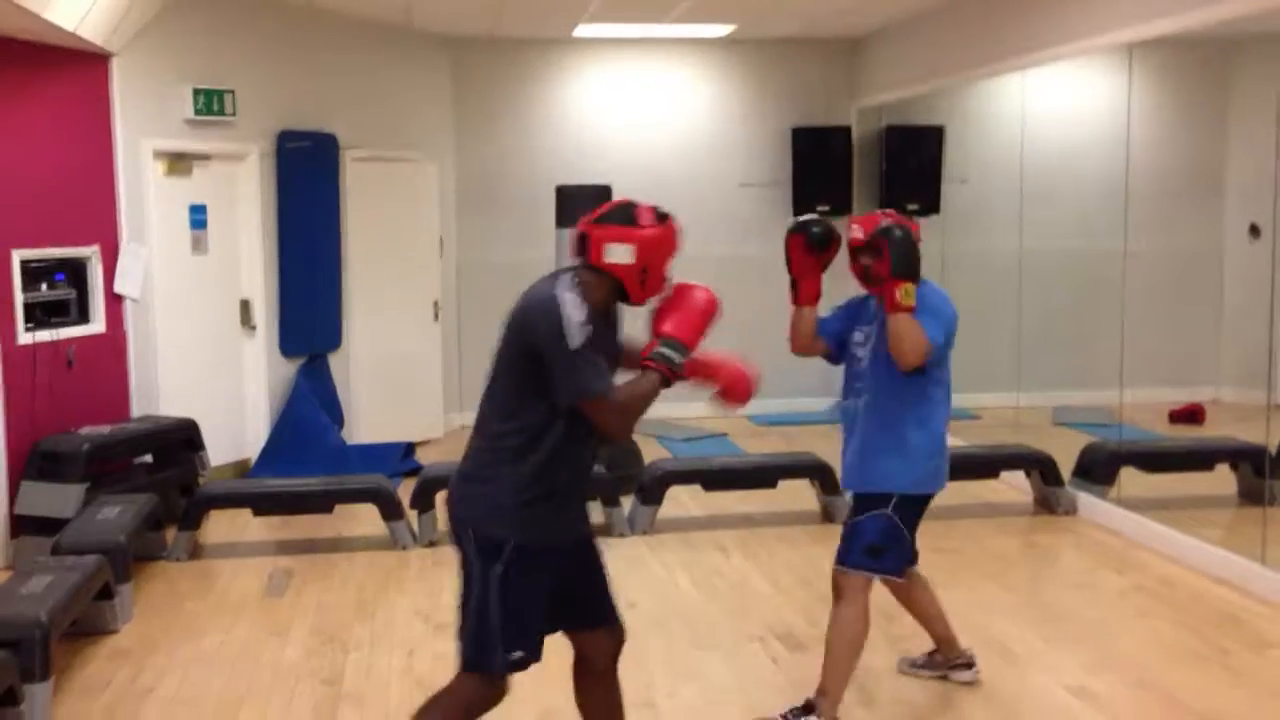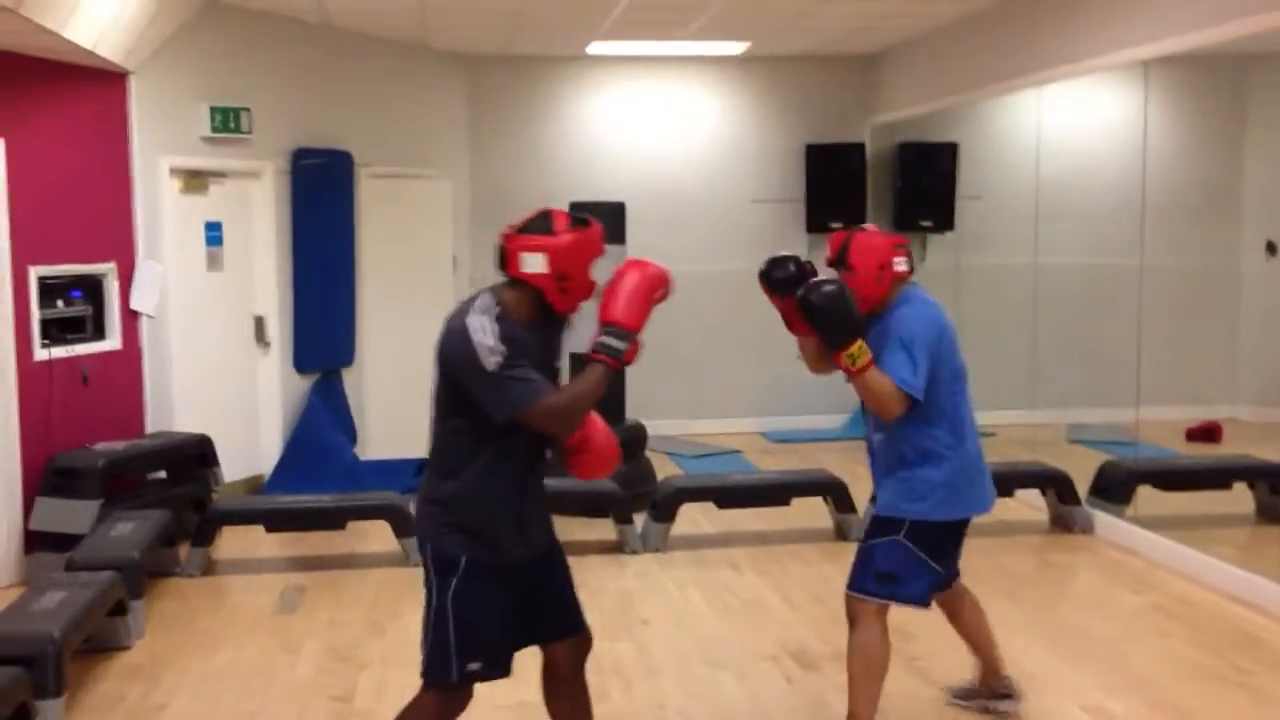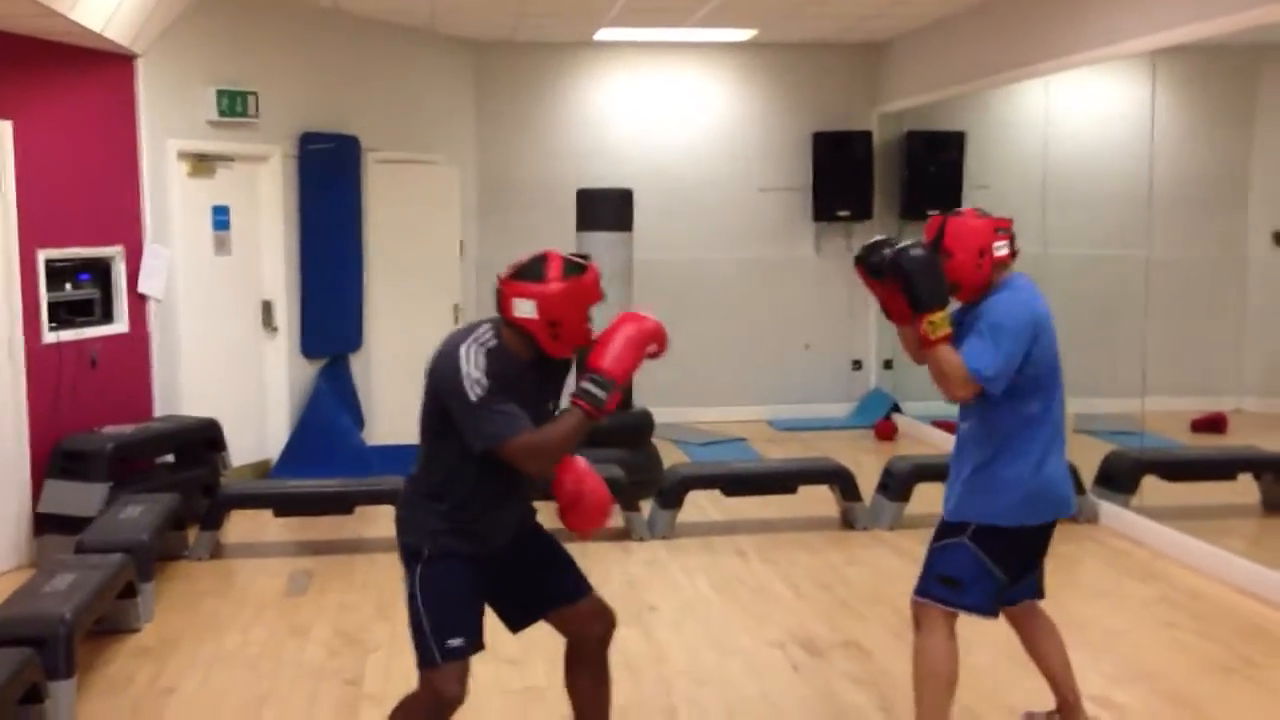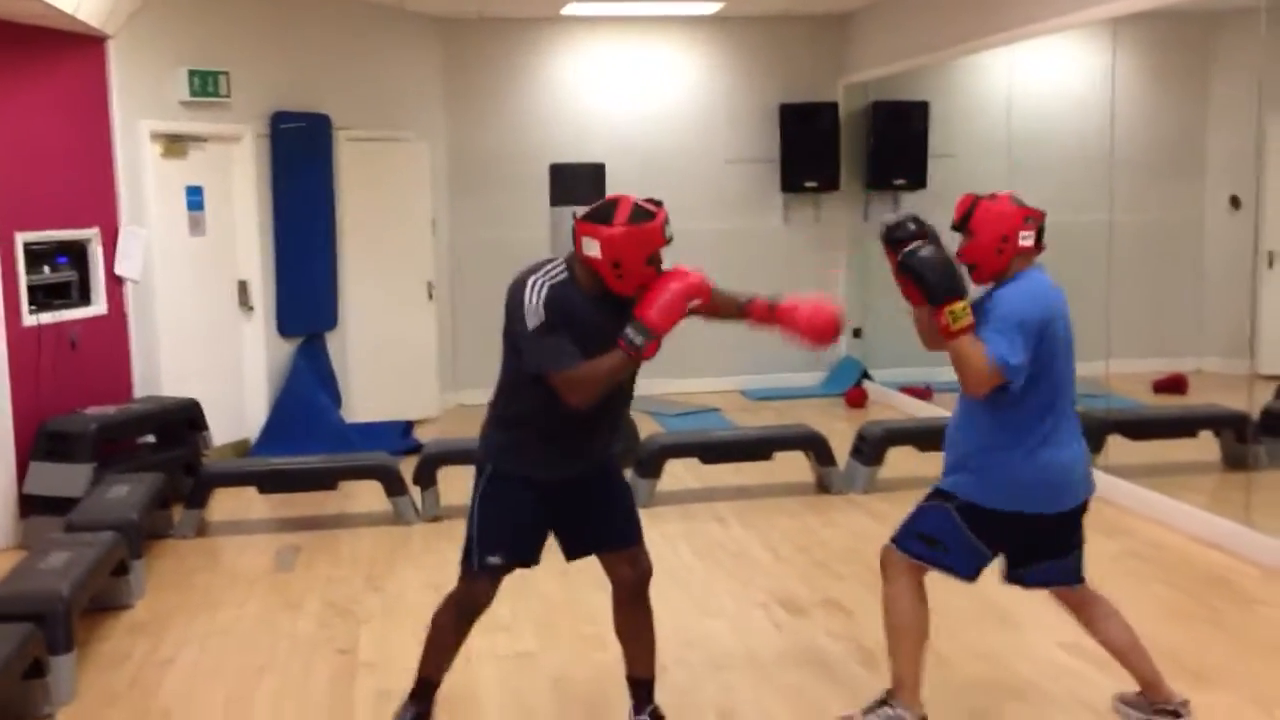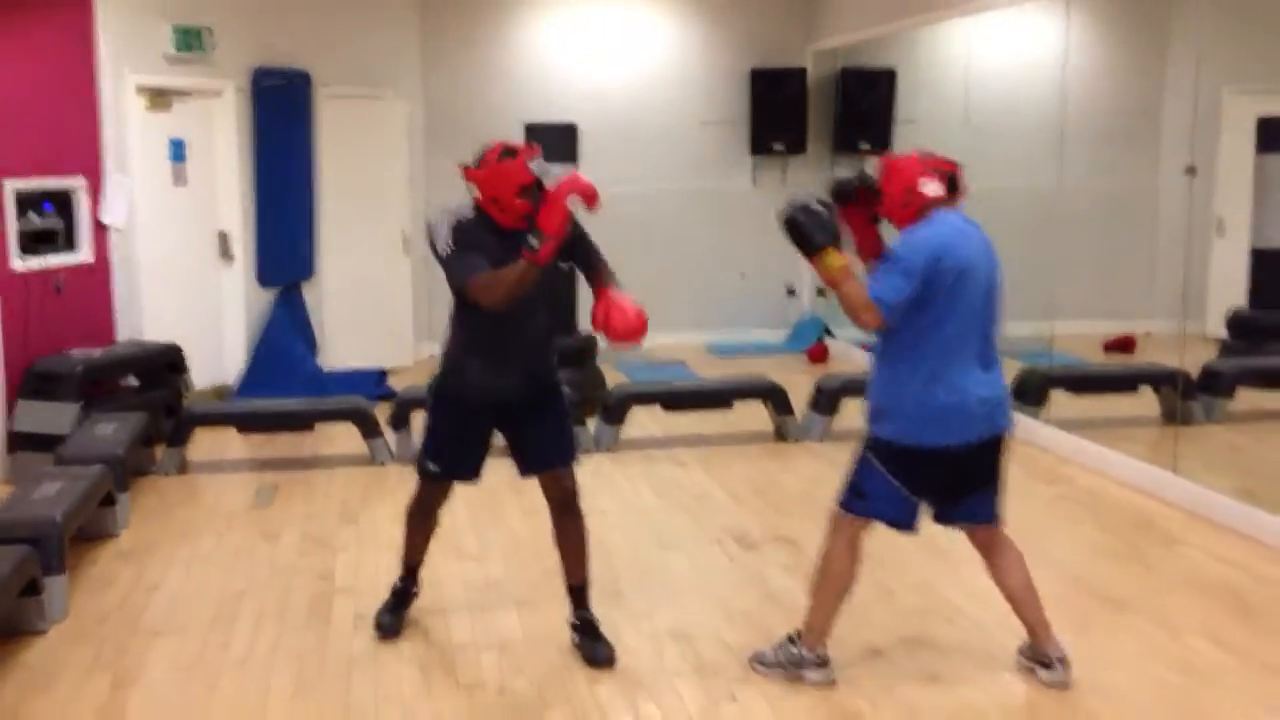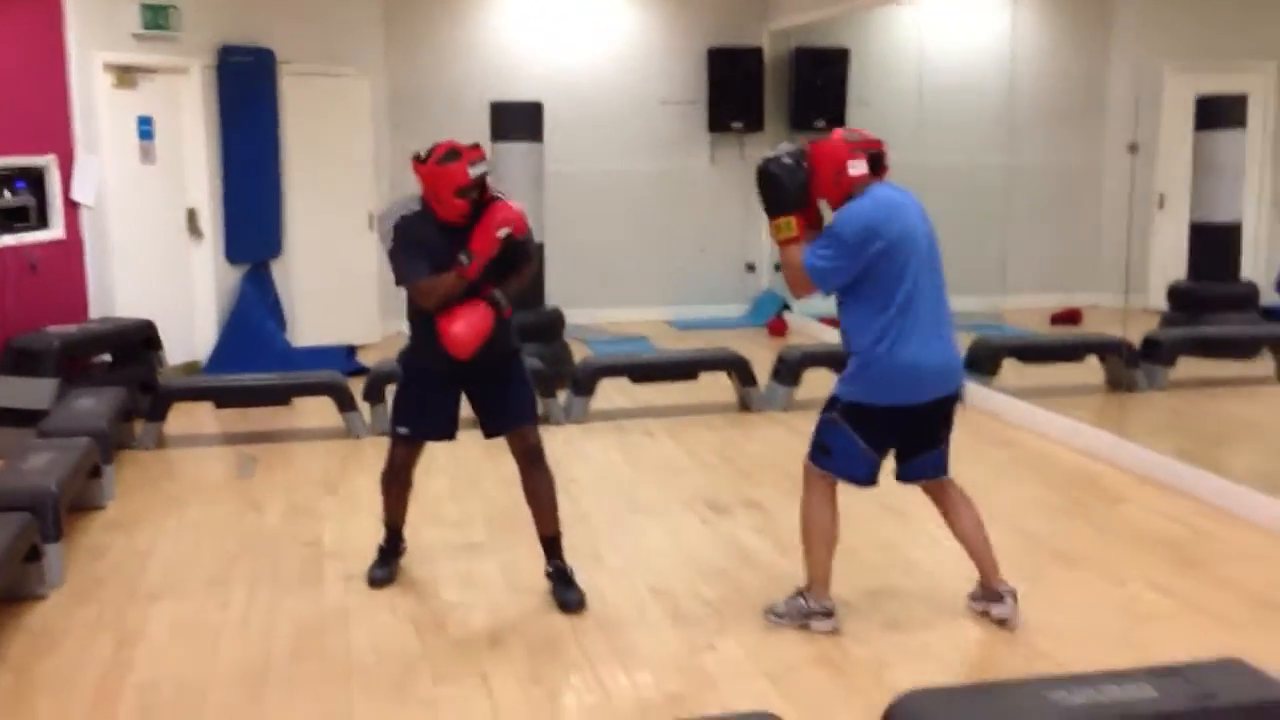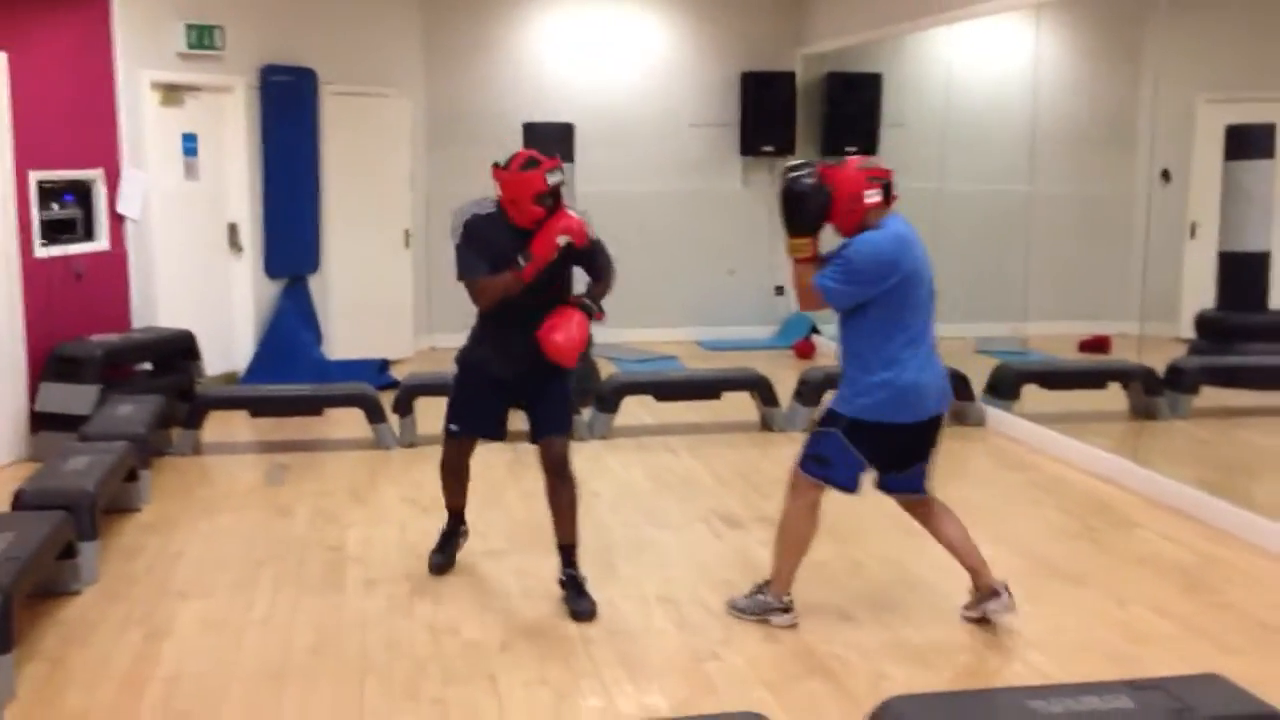
dt=0.7s
person 1, frame 1
left shoulder: (928, 302)
right shoulder: (862, 307)
left elbow: (909, 355)
right elbow: (804, 345)
left wrist: (900, 283)
right wrist: (806, 280)
left hip: (899, 468)
right hip: (873, 463)
left knee: (851, 579)
right knee: (892, 568)
right ankle: (953, 655)
person 1, frame 2
left shoulder: (912, 320)
right shoulder: (882, 315)
left elbow: (890, 405)
right elbow: (821, 362)
left wrist: (849, 340)
right wrist: (797, 312)
left hip: (926, 486)
right hip: (938, 478)
left knee: (865, 604)
right knee: (941, 584)
person 1, frame 3
left shoulder: (1009, 309)
right shoulder: (996, 300)
left elbow: (960, 387)
right elbow: (926, 353)
left wrist: (927, 311)
right wrist: (897, 298)
left hip: (1000, 491)
right hip: (1028, 486)
left knee: (932, 611)
right knee: (1019, 605)
person 1, frame 4
left shoulder: (1023, 302)
right shoulder: (1013, 293)
left elbow: (979, 380)
right elbow: (935, 339)
left wrist: (948, 302)
right wrist: (912, 272)
left hip: (1000, 479)
right hip: (1053, 477)
left knee: (900, 565)
right knee: (1073, 592)
person 1, frame 5
left shoulder: (926, 243)
right shoulder: (971, 237)
left elbow: (869, 314)
left wrist: (826, 252)
left hip: (918, 422)
right hip: (981, 414)
left knee: (848, 525)
right knee: (986, 532)
left ankle: (809, 649)
right ankle: (1047, 650)
person 1, frame 6
left shoulder: (862, 217)
right shoulder: (900, 203)
left elbow: (801, 282)
right elbow: (829, 257)
left wrist: (783, 216)
right wrist: (803, 213)
left hip: (882, 379)
right hip: (937, 374)
left knee: (819, 477)
right knee: (937, 482)
left ankle: (817, 601)
right ankle: (996, 589)
person 1, frame 7
left shoulder: (877, 248)
right shoulder: (894, 235)
left elbow: (811, 297)
right elbow: (831, 279)
left wrist: (800, 233)
right wrist: (808, 229)
left hip: (877, 400)
right hip: (920, 395)
left knee: (804, 486)
right knee: (915, 498)
left ankle: (776, 597)
right ankle: (988, 587)
person 2, frame 1
left shoulder: (592, 304)
right shoulder: (555, 309)
left elbow: (612, 358)
right elbow: (613, 419)
left wrist: (700, 365)
right wrist: (670, 353)
left hip: (554, 514)
right hip: (505, 520)
left knee: (601, 644)
person 2, frame 2
left shoulder: (542, 317)
right shoulder: (477, 332)
right elbow: (554, 418)
left wrist: (578, 419)
right wrist: (616, 338)
left hip: (525, 528)
right hip: (467, 540)
left knee: (569, 651)
person 2, frame 3
left shoulder: (550, 352)
right shoulder: (467, 362)
right elbow: (531, 456)
left wrist: (567, 465)
right wrist: (603, 383)
left hip: (510, 528)
right hip: (445, 539)
left knee: (594, 626)
person 2, frame 4
left shoulder: (630, 281)
right shoulder: (539, 293)
left elbow: (699, 295)
right elbow: (576, 391)
left wrist: (771, 311)
right wrist: (644, 331)
left hip: (588, 460)
right hip: (517, 464)
left knee: (633, 575)
right knee: (475, 591)
person 2, frame 5
left shoulder: (551, 214)
right shoulder: (455, 230)
left elbow: (590, 260)
right elbow: (492, 295)
left wrist: (610, 296)
right wrist: (544, 238)
left hip: (535, 382)
right hip: (468, 385)
left knee: (564, 494)
right knee: (431, 491)
left ankle: (583, 618)
right ankle: (405, 587)
person 2, frame 6
left shoulder: (496, 211)
right shoulder: (405, 225)
left elbow: (525, 266)
right elbow: (426, 298)
left wrist: (492, 301)
right wrist: (474, 256)
left hip: (494, 351)
right hip: (431, 358)
left knee: (529, 449)
right knee: (400, 458)
left ankle: (556, 566)
right ankle: (392, 544)
person 2, frame 7
left shoulder: (564, 224)
right shoulder: (475, 224)
left elbow: (603, 268)
right elbow: (483, 295)
left wrist: (584, 309)
right wrist: (533, 259)
left hip: (547, 360)
right hip: (488, 360)
left knee: (556, 458)
right knee: (455, 453)
left ankle: (570, 573)
right ankle: (454, 528)
